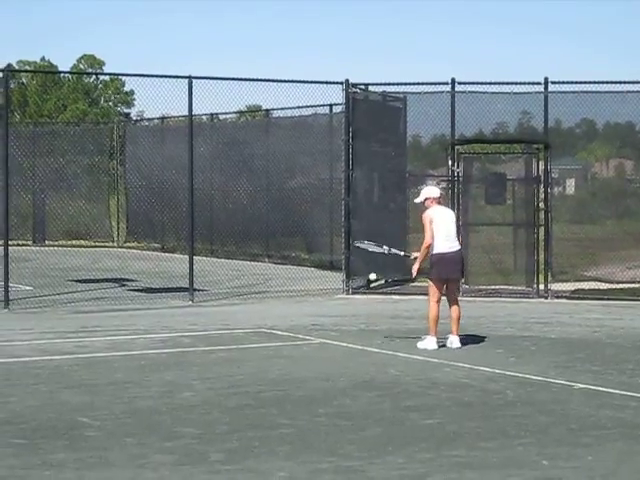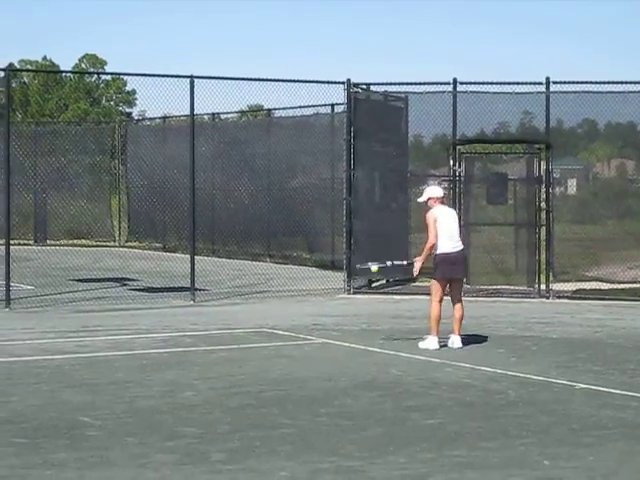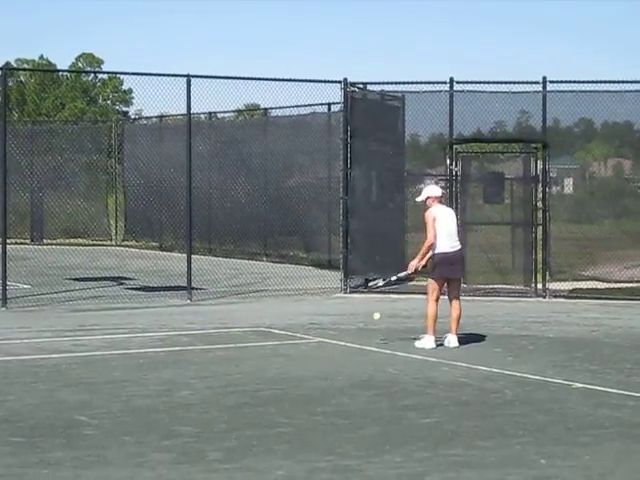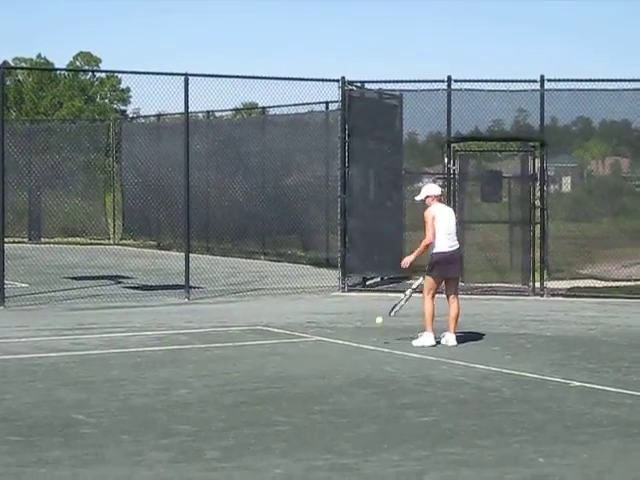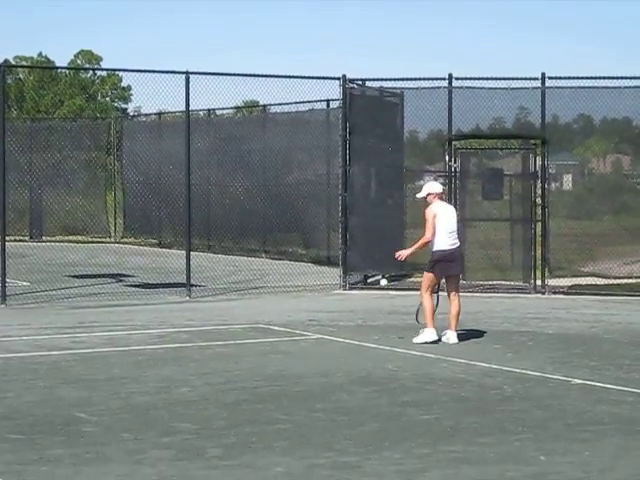
dt=0.1s
person 1, frame 1
left shoulder: (428, 214)
right shoulder: (450, 212)
left elbow: (428, 241)
left wrist: (418, 262)
right wrist: (423, 254)
left hip: (440, 258)
right hip: (456, 255)
left knee: (434, 300)
right knee: (453, 299)
left ankle: (431, 339)
right ankle: (454, 337)
person 1, frame 2
left shoulder: (431, 213)
right shoulder: (452, 212)
left elbow: (432, 241)
left wrist: (421, 261)
right wrist: (425, 257)
left hip: (444, 258)
right hip: (459, 255)
left knee: (436, 300)
right knee: (457, 299)
left ankle: (433, 339)
right ankle: (456, 337)
person 1, frame 3
left shoulder: (430, 212)
right shoulder: (450, 211)
left elbow: (431, 240)
left wrist: (417, 259)
right wrist: (426, 258)
left hip: (442, 258)
right hip: (457, 255)
left knee: (432, 299)
right knee: (454, 298)
left ankle: (429, 338)
right ankle: (452, 336)
person 1, frame 4
left shoulder: (430, 211)
right shoulder: (449, 210)
left elbow: (429, 240)
left wrist: (412, 256)
left hip: (440, 256)
right hip: (455, 254)
left knee: (428, 296)
right knee: (452, 297)
left ankle: (428, 335)
right ankle: (451, 335)
person 1, frame 5
left shoulder: (431, 209)
right shoulder: (451, 208)
left elbow: (428, 238)
left wrist: (409, 251)
left hip: (441, 254)
right hip: (456, 252)
left knee: (426, 291)
right knee: (454, 294)
left ankle: (430, 330)
right ankle: (452, 333)
